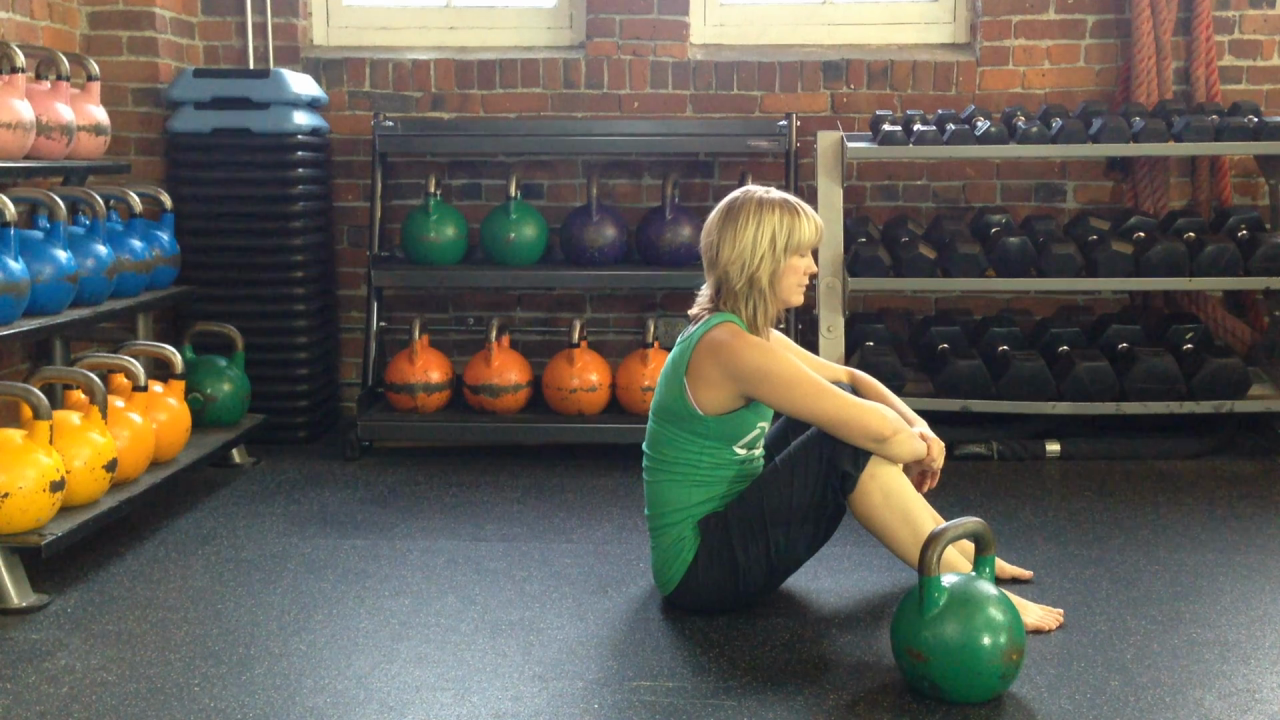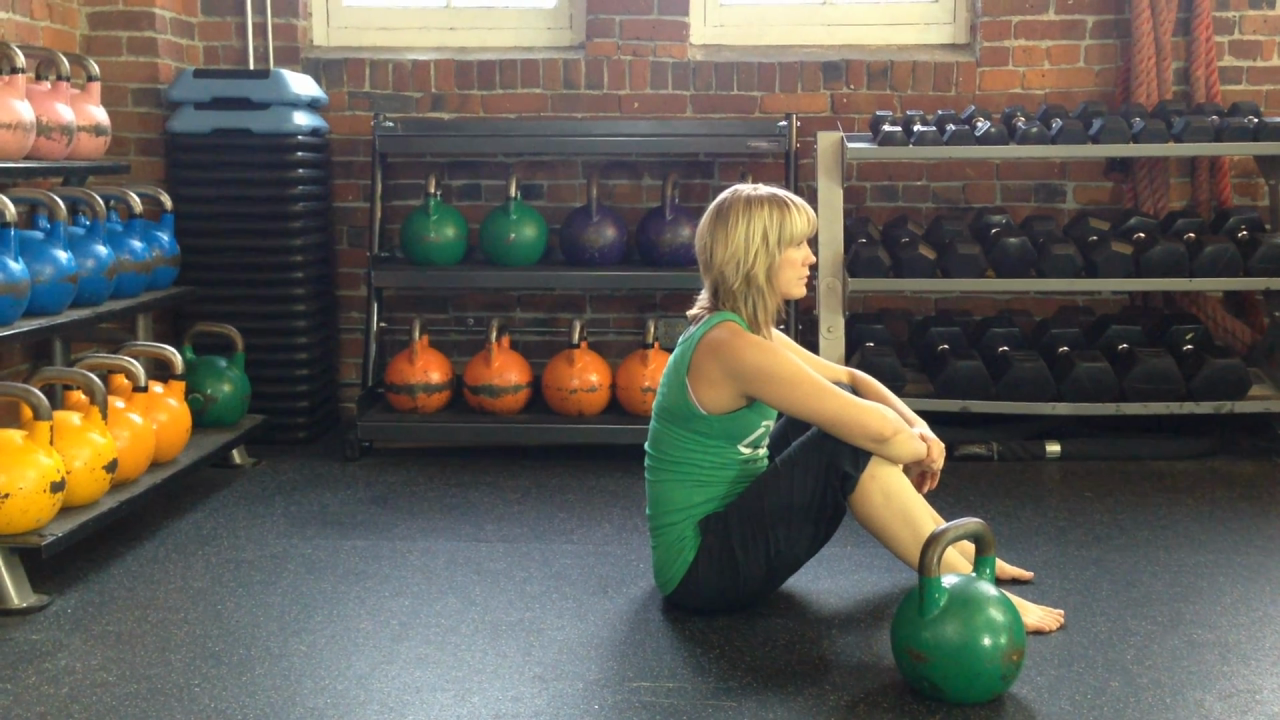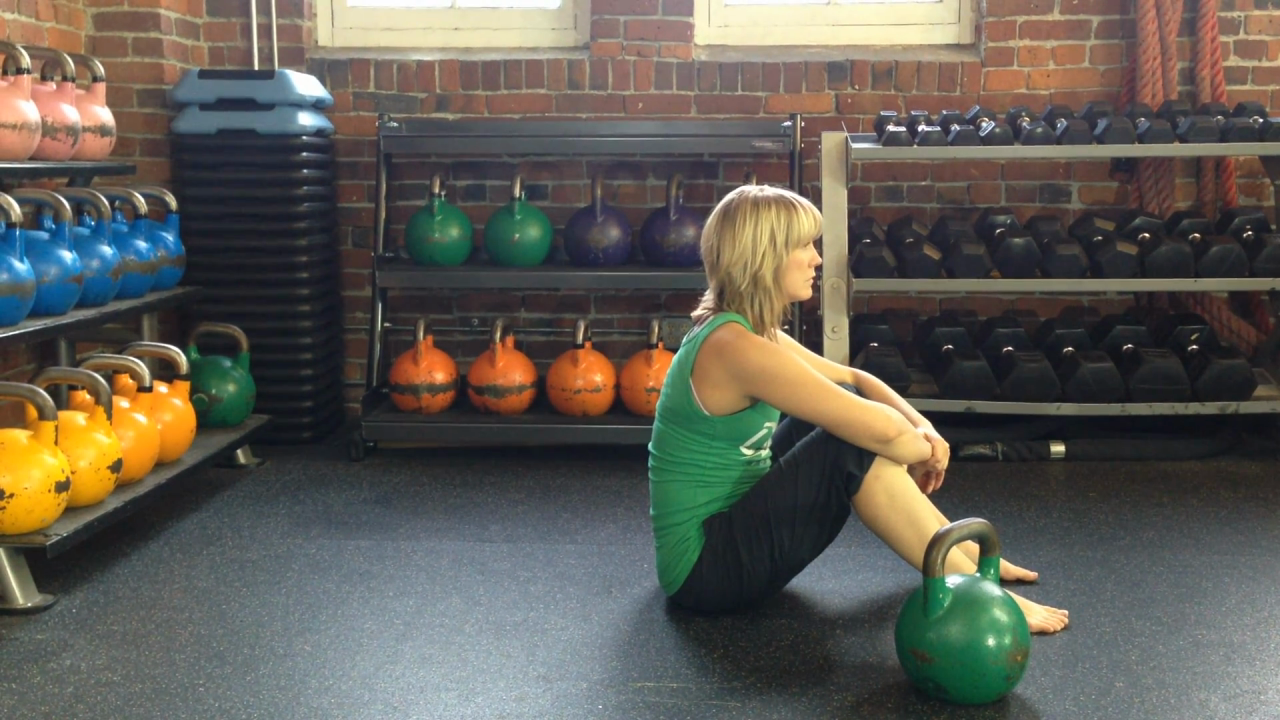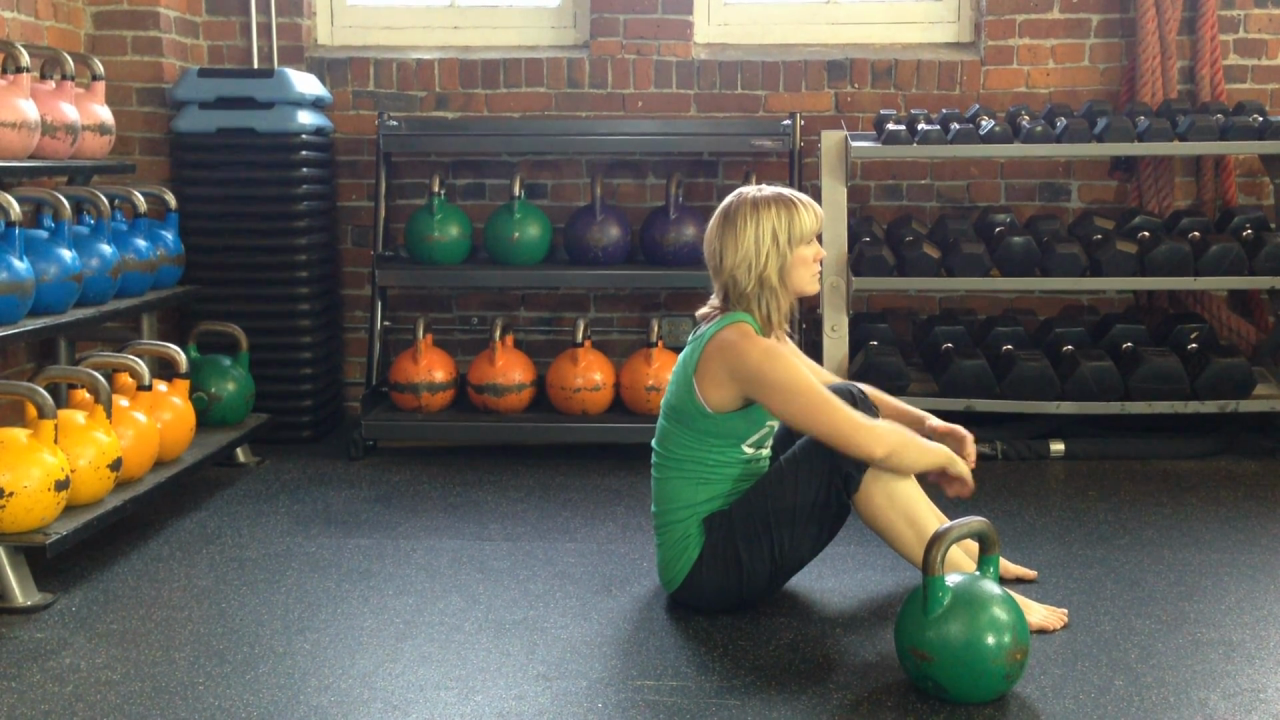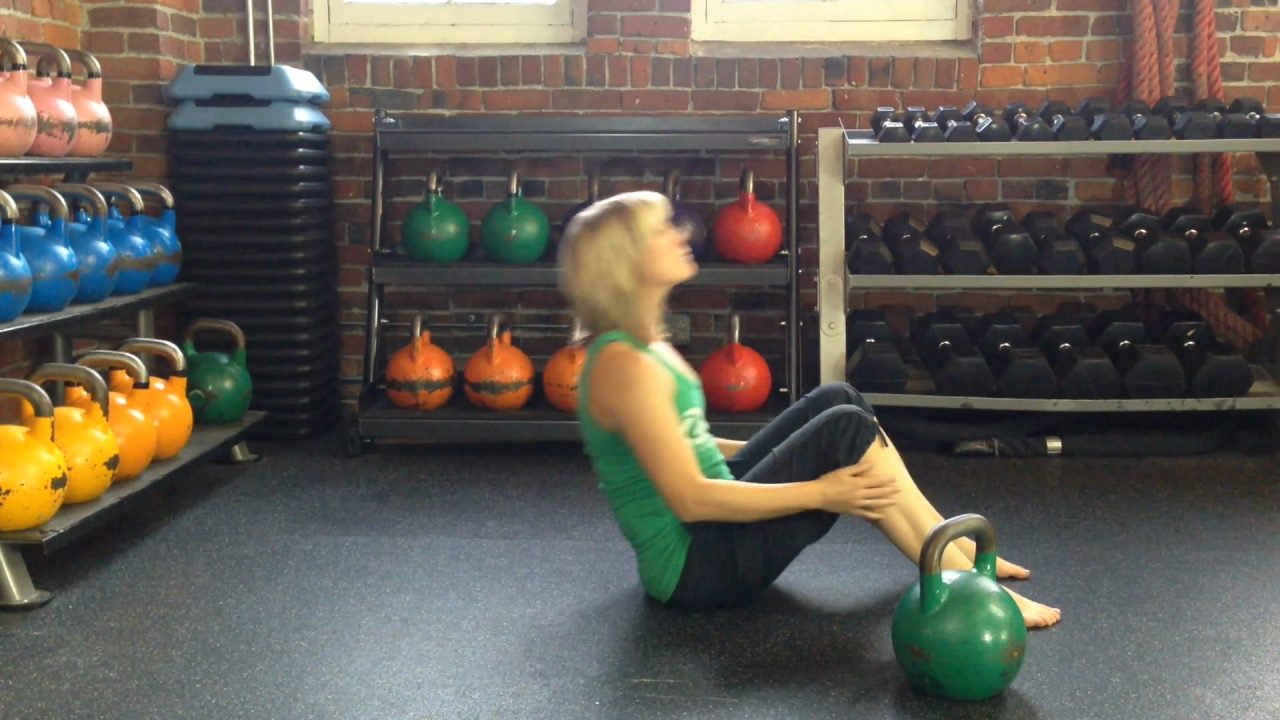
dt=1s
person 1, frame 1
left shoulder: (732, 330)
right shoulder: (733, 347)
left elbow: (848, 378)
right elbow: (875, 427)
left wrist: (917, 427)
right wrist: (919, 448)
left hip: (720, 527)
right hip: (700, 565)
left knee: (844, 404)
right knee: (854, 448)
left ankle: (958, 549)
person 1, frame 2
left shoulder: (739, 329)
right shoulder: (734, 346)
left elbow: (850, 378)
right elbow: (875, 428)
left wrist: (917, 428)
right wrist: (918, 450)
left hip: (724, 526)
right hip: (701, 564)
left knee: (843, 407)
right knee: (853, 448)
left ankle: (960, 551)
person 1, frame 3
left shoulder: (741, 330)
right shoulder: (738, 347)
left elbow: (853, 378)
right elbow: (879, 429)
left wrist: (922, 428)
right wrist: (923, 449)
left hip: (728, 528)
right hip: (705, 565)
left knee: (847, 403)
right knee: (858, 448)
left ankle: (965, 551)
person 1, frame 4
left shoulder: (746, 328)
right shoulder: (742, 346)
left elbow: (844, 398)
right elbow: (871, 444)
left wrist: (927, 423)
right wrist: (945, 457)
left hip: (727, 522)
right hip: (705, 562)
left knee: (846, 404)
right knee: (853, 447)
left ankle: (963, 550)
person 1, frame 5
left shoulder: (639, 345)
right shoulder: (625, 364)
right elbow: (690, 500)
left wrist: (793, 448)
right wrist: (820, 493)
left hip: (703, 534)
right hip: (693, 565)
left knee: (837, 401)
right knee: (849, 432)
left ankle: (951, 547)
